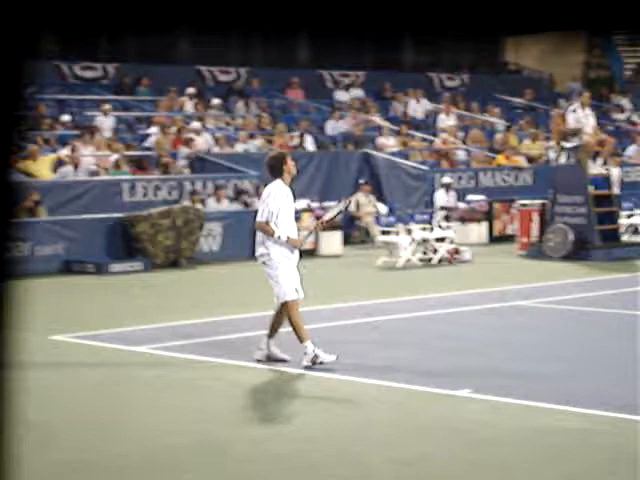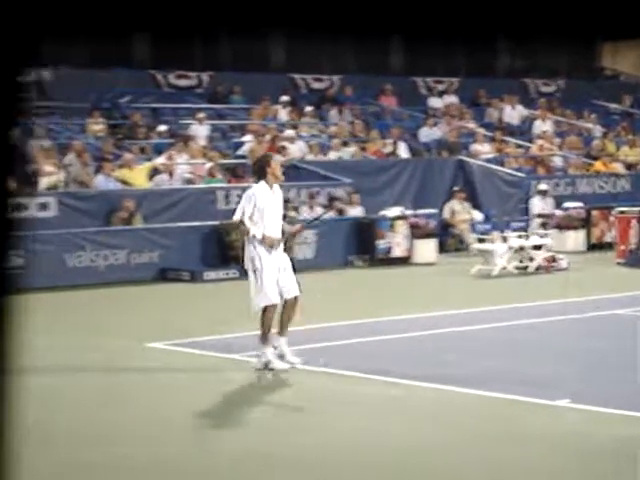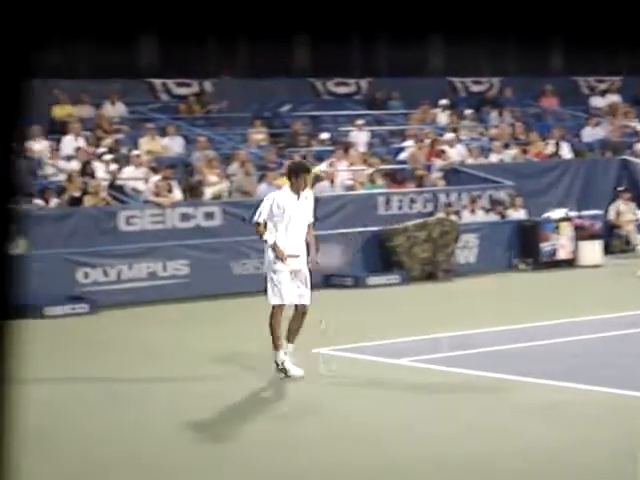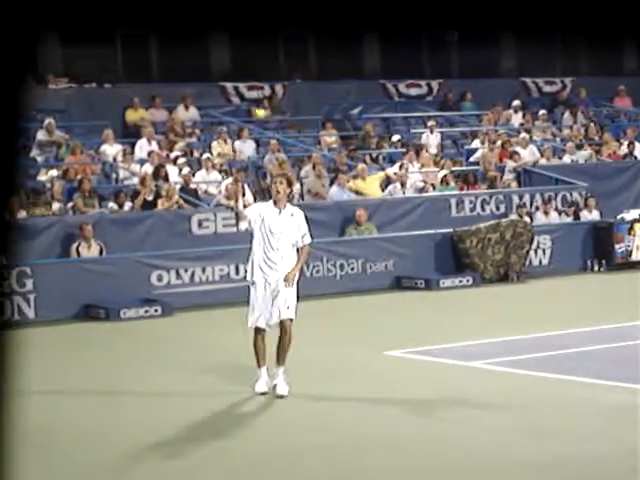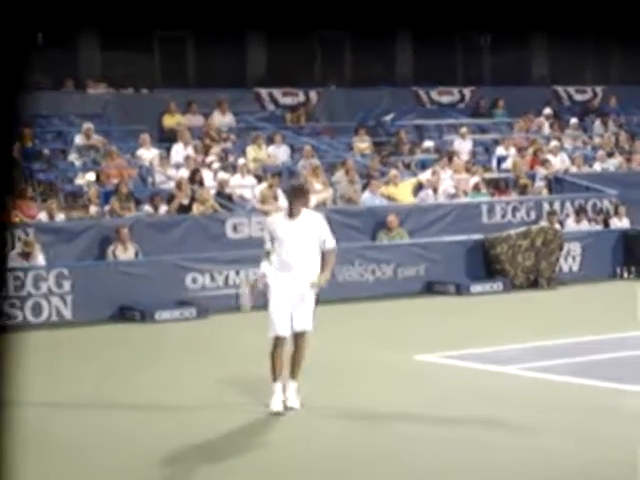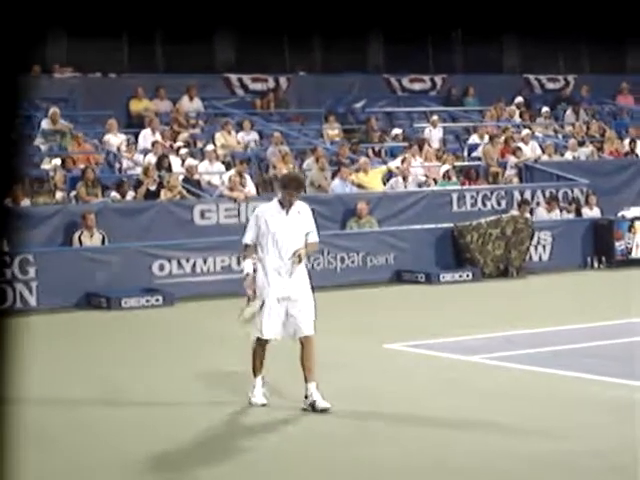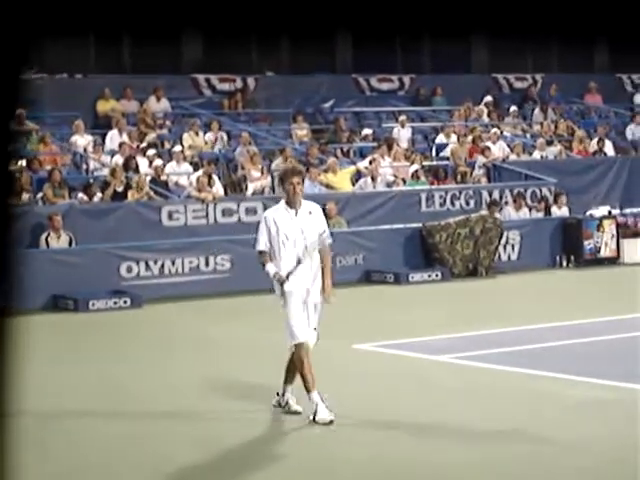
dt=0.7s
person 1, frame 1
left shoulder: (286, 191)
right shoulder: (273, 191)
right elbow: (260, 225)
right wrist: (287, 239)
left hip: (286, 255)
right hip: (275, 255)
left knee: (287, 303)
right knee: (290, 302)
left ankle: (267, 347)
right ankle: (311, 352)
person 1, frame 2
left shoulder: (277, 192)
right shoulder: (255, 193)
right elbow: (238, 223)
left wrist: (289, 229)
right wrist: (262, 237)
left hip: (278, 254)
right hip: (261, 256)
left knee: (292, 298)
right knee: (271, 304)
left ankle: (280, 345)
right ankle: (266, 354)
person 1, frame 3
left shoulder: (308, 198)
right shoulder: (275, 198)
right elbow: (258, 225)
left wrist: (311, 244)
right wrist: (274, 245)
left hip: (299, 260)
right hip: (279, 259)
left knee: (302, 308)
right knee: (278, 307)
left ankle: (286, 352)
right ankle: (280, 356)
person 1, frame 4
left shoulder: (297, 214)
right shoulder: (260, 209)
left elbow: (305, 245)
right elbow: (243, 215)
left wrist: (296, 268)
right wrist: (239, 202)
left hip: (285, 279)
right hip: (261, 278)
left knee: (286, 324)
right knee: (259, 328)
left ankle: (280, 375)
right ankle: (263, 375)
person 1, frame 5
left shoulder: (317, 220)
right shoulder: (273, 222)
left elbow: (329, 247)
left wrist: (325, 273)
right wrist: (264, 272)
left hip: (306, 286)
right hip: (280, 285)
left knee: (300, 336)
right knee: (280, 337)
left ankle: (291, 387)
right ankle: (278, 389)
person 1, frame 6
left shoulder: (304, 211)
right shoulder: (262, 213)
left elbow: (313, 241)
right elbow: (249, 245)
left wrist: (305, 250)
right wrist: (249, 275)
left hip: (298, 283)
right hip: (270, 285)
left knee: (307, 336)
right knee: (264, 337)
left ankle: (311, 394)
right ankle: (257, 385)
person 1, frame 7
left shoulder: (315, 210)
right shoulder: (271, 216)
left elbow: (324, 247)
right elbow: (264, 252)
left wrist: (327, 280)
right wrist: (276, 273)
left hip: (313, 288)
right hip: (290, 288)
left knee: (302, 345)
right knee: (302, 343)
left ankle: (284, 394)
right ankle: (317, 403)
